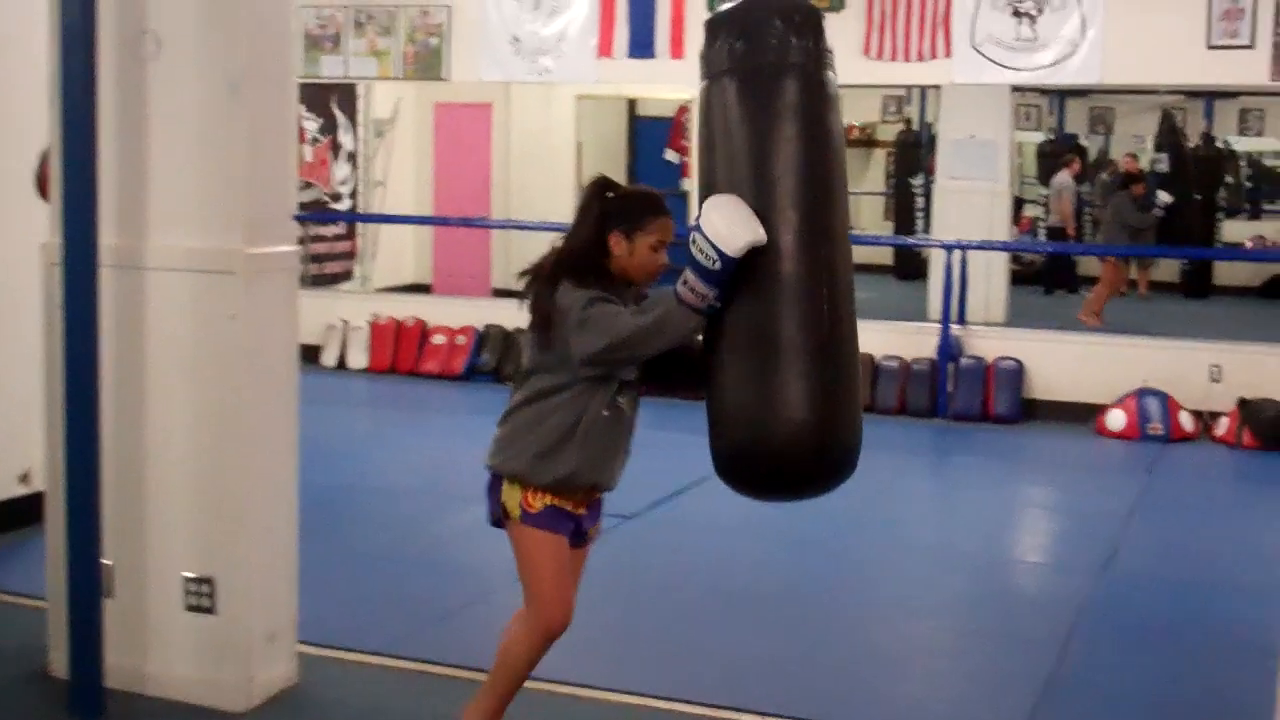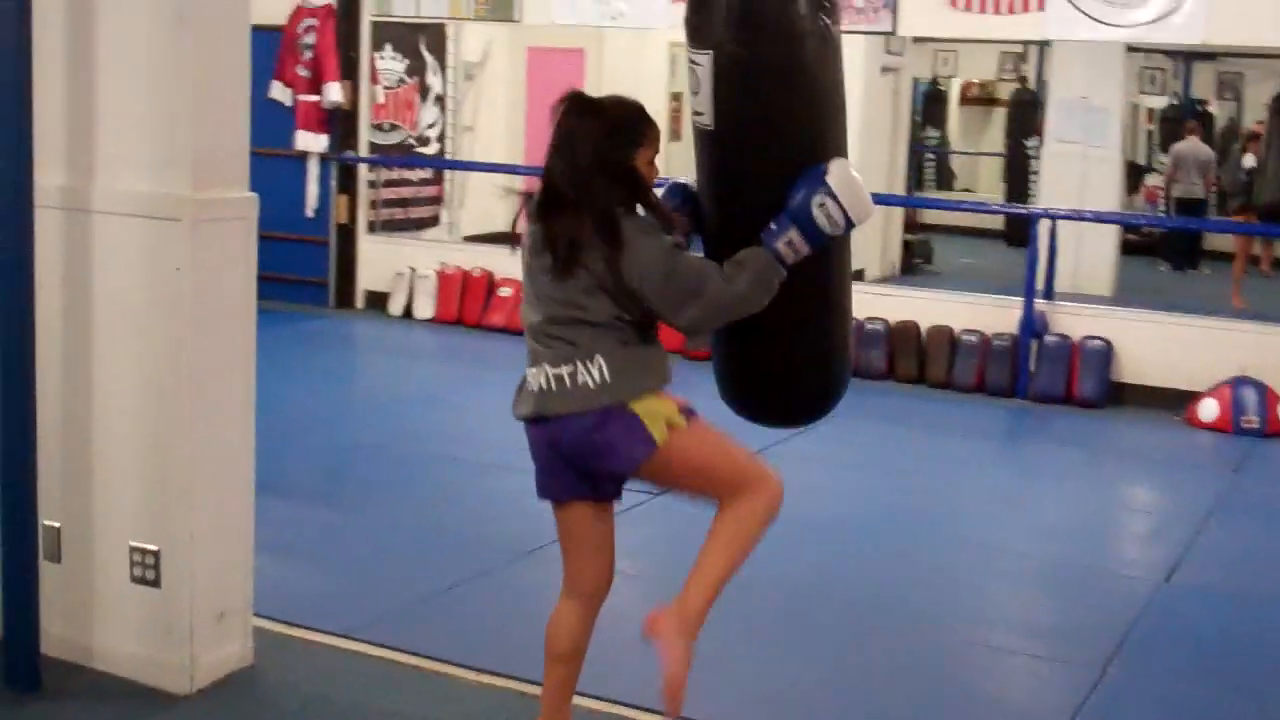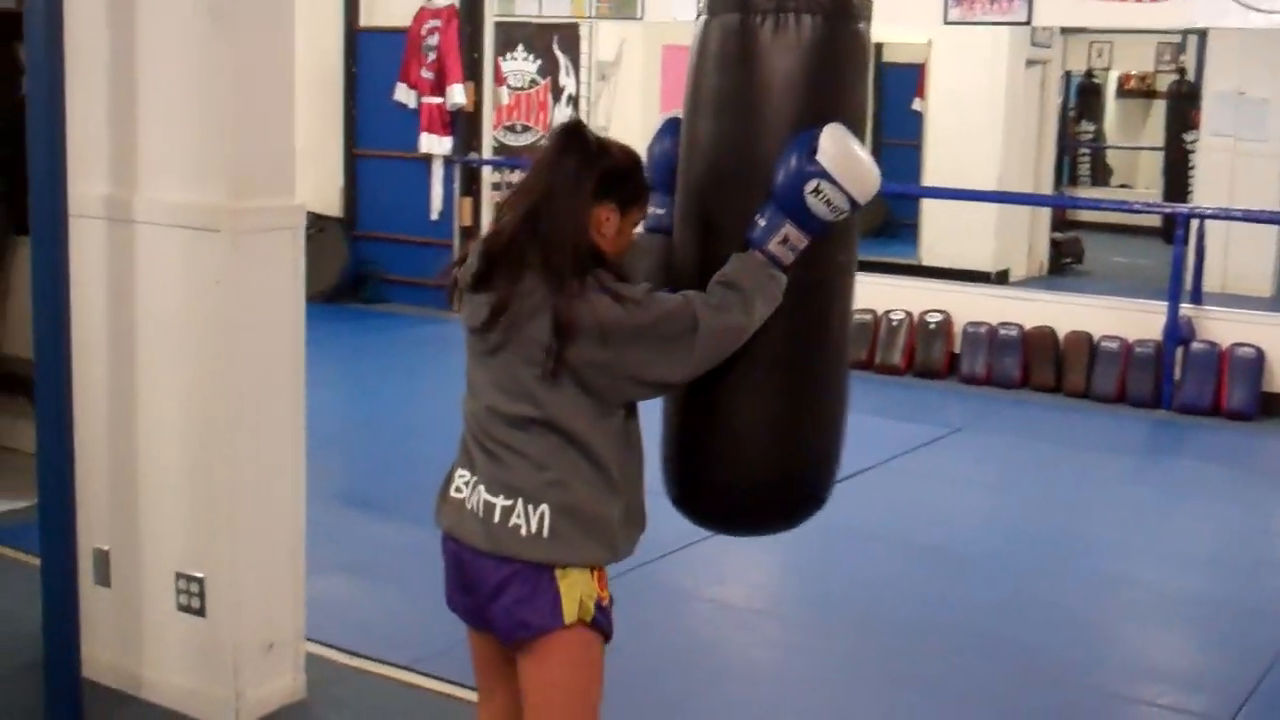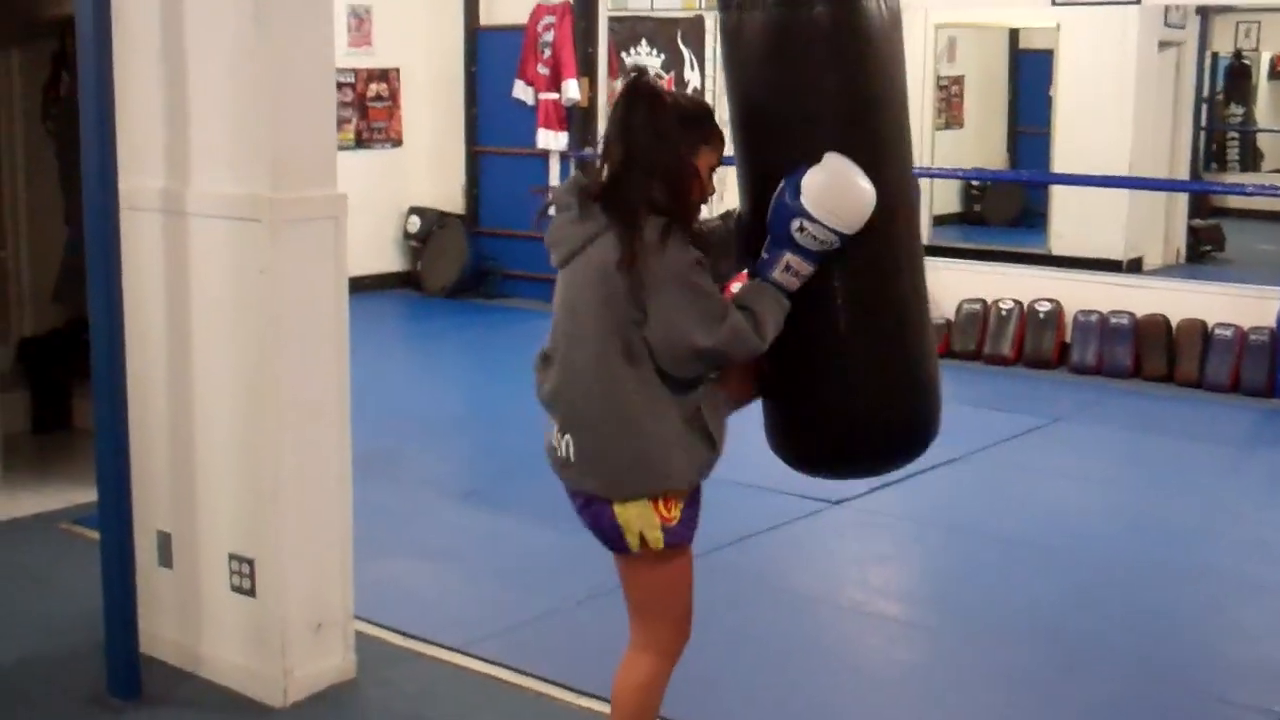
dt=1s
person 1, frame 1
left shoulder: (626, 300)
right shoulder: (572, 304)
left elbow: (665, 358)
right elbow: (635, 336)
left hip: (582, 480)
right hip: (533, 474)
left knee: (542, 610)
right knee: (551, 615)
person 1, frame 2
left shoulder: (550, 224)
right shoulder: (623, 231)
right elbow: (707, 302)
left wrist: (666, 224)
right wrist: (785, 241)
left hip: (552, 414)
right hip: (611, 406)
left knee: (584, 586)
right knee: (758, 492)
right ankle: (678, 620)
person 1, frame 3
left shoulder: (496, 276)
right shoulder: (591, 309)
right elbow: (707, 327)
left wrist: (664, 213)
right wrist: (784, 230)
left hip: (473, 529)
right hip: (546, 548)
person 1, frame 4
left shoulder: (597, 218)
right shoulder: (654, 247)
left elbow: (701, 252)
right elbow: (723, 338)
left wrist: (777, 220)
right wrist: (789, 262)
left hip: (582, 439)
right hip: (632, 462)
left knee: (749, 378)
right knee: (661, 640)
